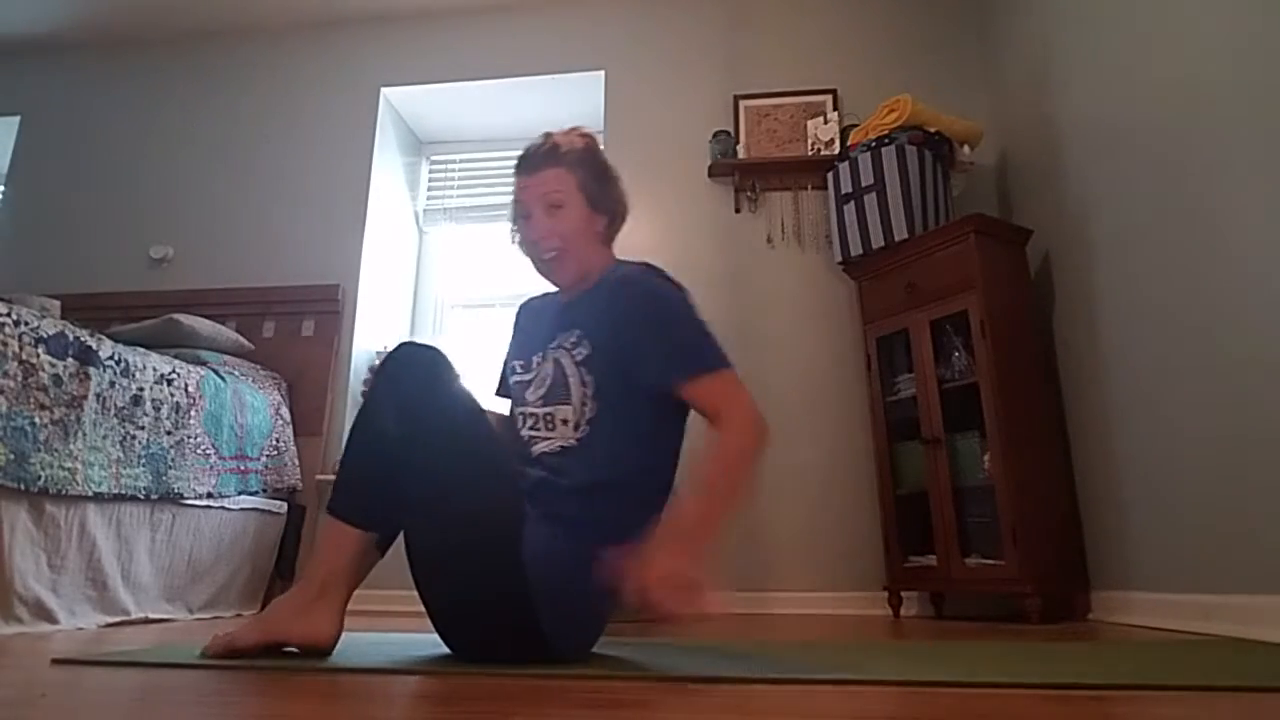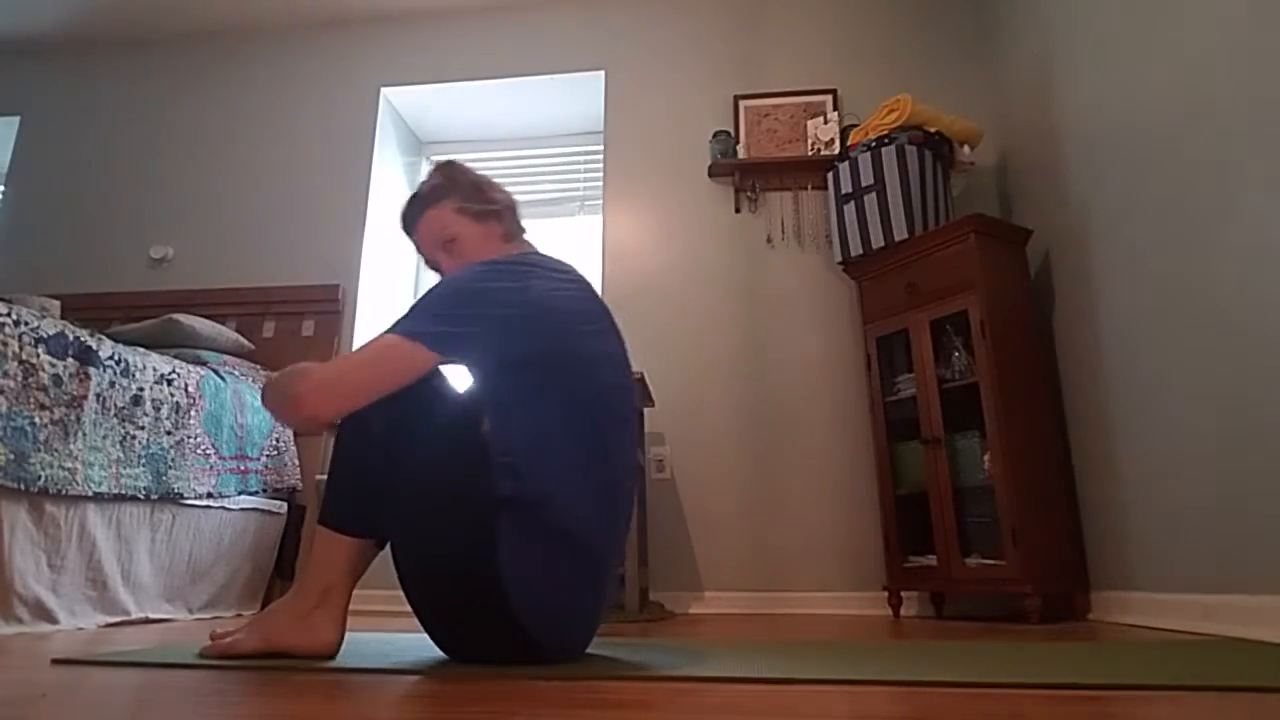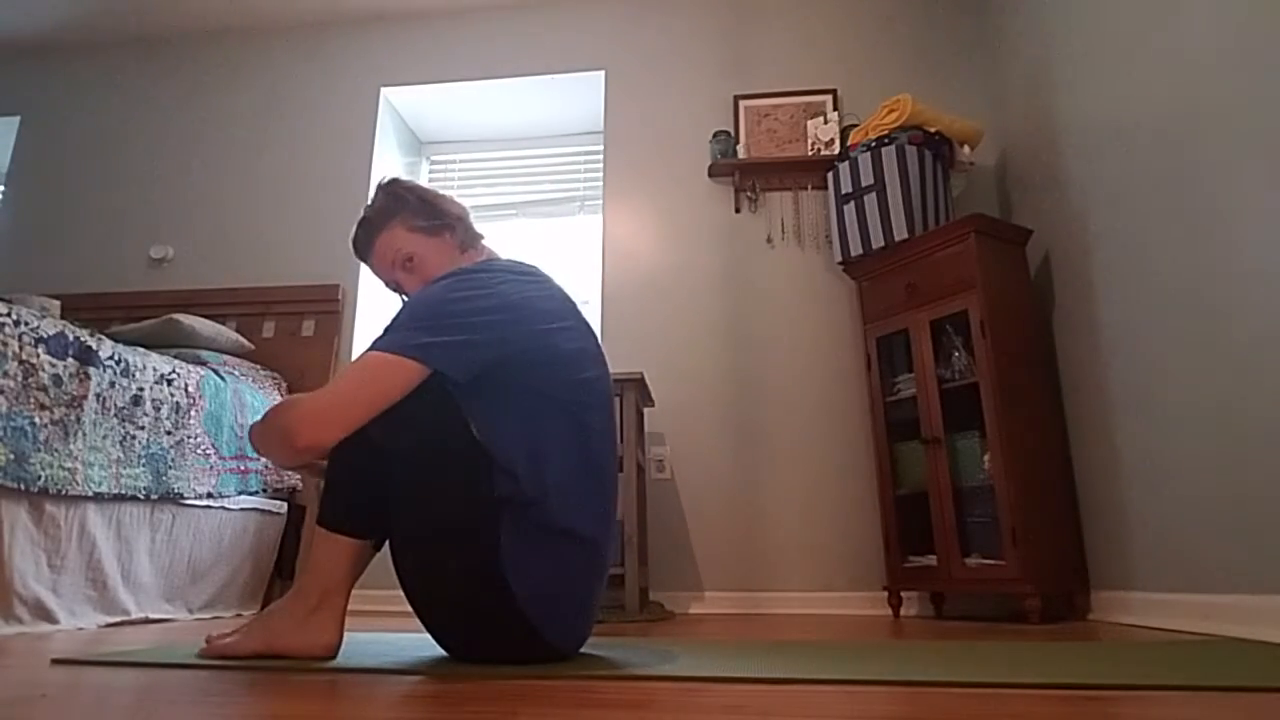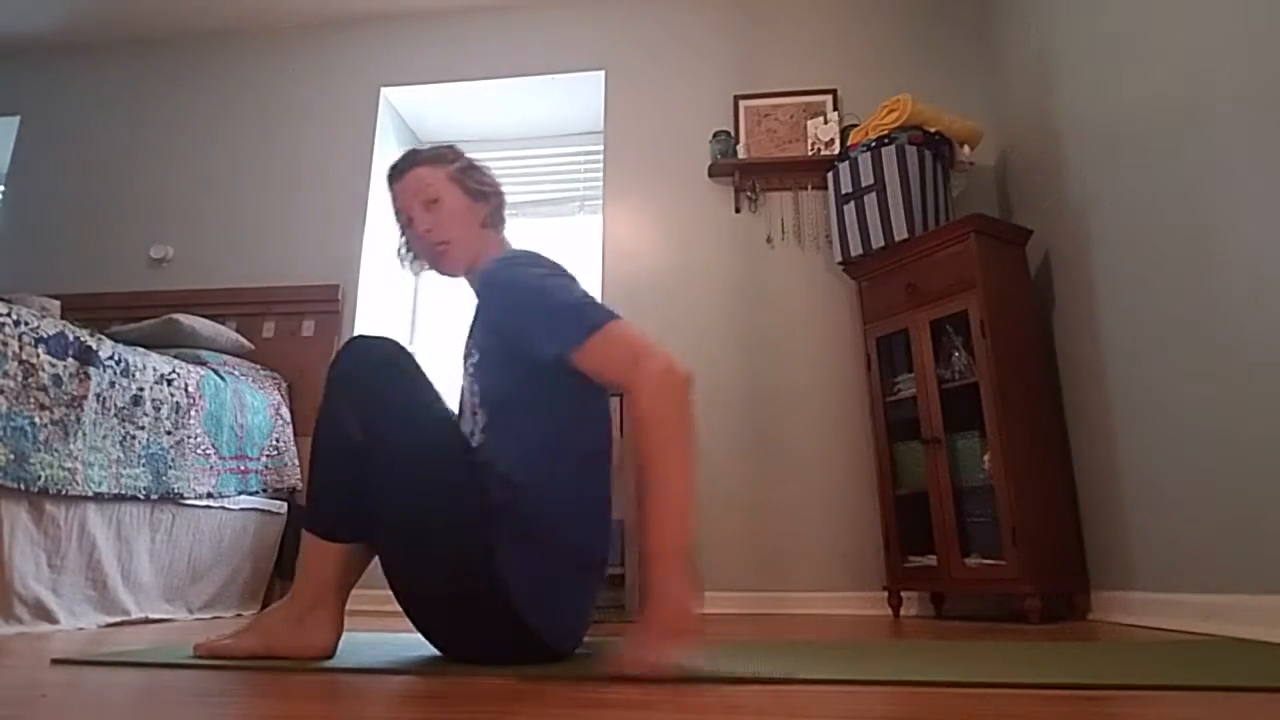
dt=0.5s
person 1, frame 1
left shoulder: (636, 294)
right shoulder: (534, 317)
left elbow: (742, 423)
left wrist: (676, 547)
left hip: (552, 594)
right hip: (527, 585)
left knee: (411, 371)
left ankle: (315, 601)
right ankle: (320, 597)
person 1, frame 2
left shoulder: (500, 285)
right shoulder: (555, 290)
left elbow: (318, 398)
left wrist: (279, 389)
left hip: (524, 603)
right hip: (556, 601)
left knee: (388, 393)
left ankle: (315, 608)
right ankle: (319, 602)
person 1, frame 3
left shoulder: (467, 294)
right shoulder: (523, 289)
left elbow: (312, 429)
left wrist: (264, 432)
left hip: (523, 601)
right hip: (551, 599)
left knee: (391, 402)
left ankle: (312, 611)
right ankle: (316, 606)
person 1, frame 4
left shoulder: (514, 280)
right shoulder: (508, 292)
left elbow: (660, 379)
left wrist: (667, 581)
left hip: (511, 603)
right hip: (538, 605)
left knee: (370, 371)
left ankle: (309, 612)
